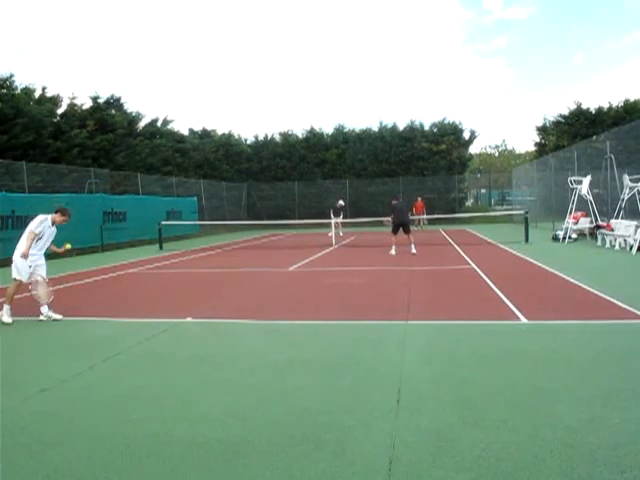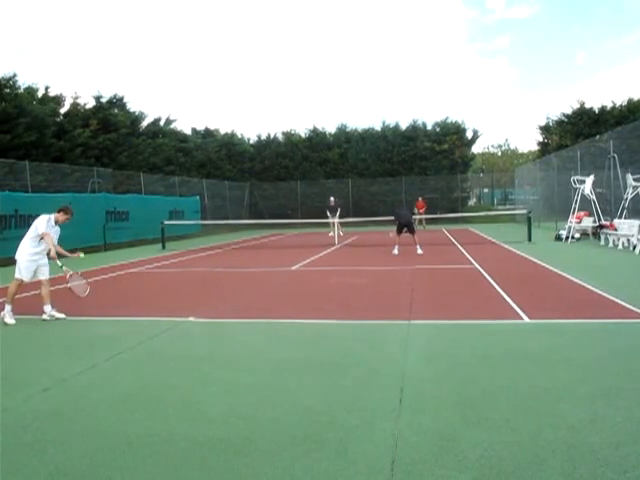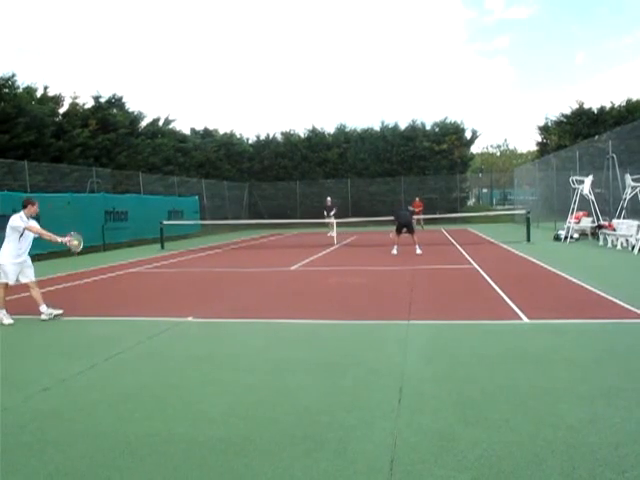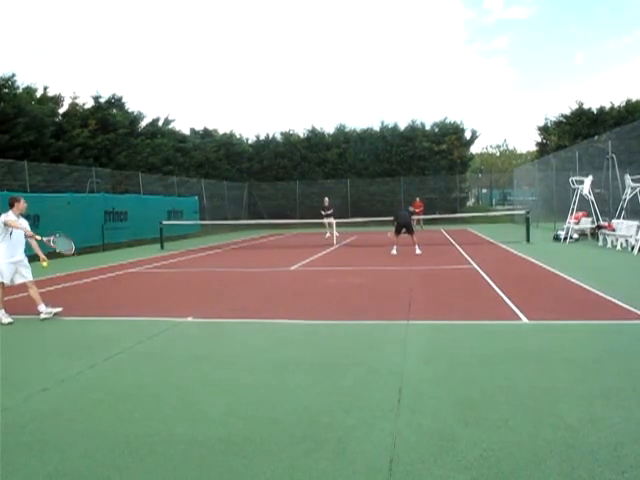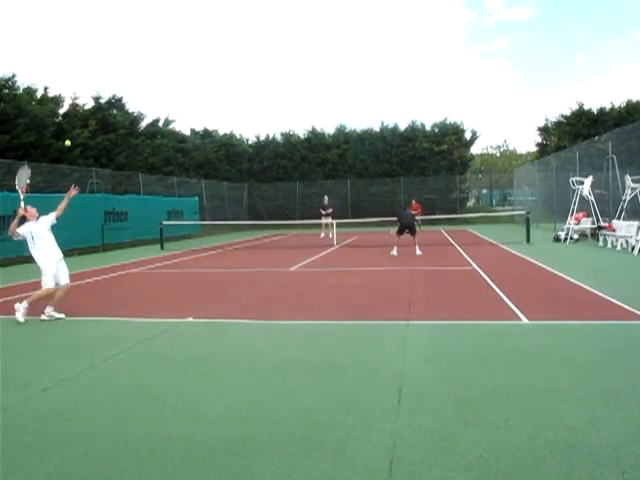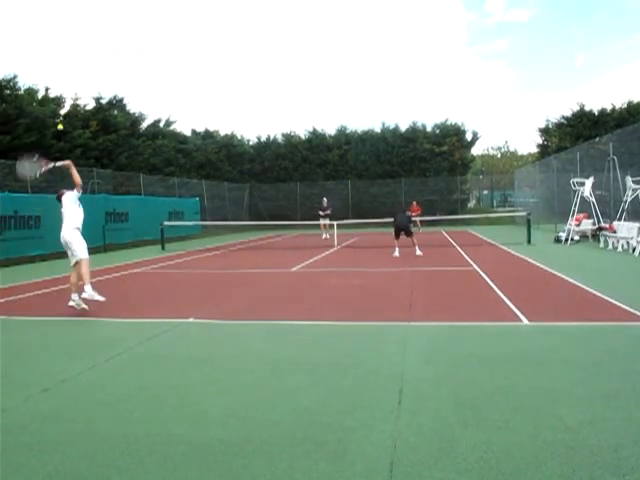
dt=0.5s
person 1, frame 1
left shoulder: (53, 229)
right shoulder: (41, 219)
right elbow: (32, 233)
left wrist: (59, 250)
right wrist: (26, 249)
left hip: (38, 257)
right hip: (24, 255)
right knee: (18, 282)
left ankle: (45, 312)
person 1, frame 2
left shoulder: (57, 228)
right shoulder: (44, 219)
left elbow: (54, 244)
right elbow: (46, 235)
left wrist: (70, 255)
right wrist: (52, 250)
left hip: (41, 257)
right hip: (27, 255)
left knee: (45, 282)
right knee: (18, 281)
left ankle: (48, 311)
right ankle: (7, 311)
person 1, frame 3
left shoulder: (32, 222)
right shoulder: (15, 219)
left elbow: (43, 235)
right elbow: (31, 229)
left wrist: (61, 240)
right wrist: (54, 236)
left hip: (24, 260)
left knee: (32, 284)
left ankle: (45, 311)
person 1, frame 4
left shoulder: (24, 221)
left elbow: (31, 239)
left wrist: (40, 254)
right wrist: (22, 228)
left hip: (20, 259)
left knee: (30, 283)
left ankle: (43, 310)
person 1, frame 5
left shoulder: (44, 220)
right shoulder: (25, 228)
left elbow: (58, 211)
right elbow: (12, 233)
left wrist: (68, 196)
right wrist: (18, 216)
left hip: (58, 259)
right hip: (47, 263)
left knee: (64, 285)
right knee: (49, 289)
left ankle: (49, 311)
right ankle: (23, 305)
person 1, frame 6
left shoulder: (67, 206)
right shoulder: (70, 197)
right elbow: (79, 183)
right wrist: (70, 165)
left hip: (70, 232)
right hip: (71, 232)
left knee: (76, 267)
right knee: (84, 260)
left ankle: (74, 298)
right ankle: (88, 291)
